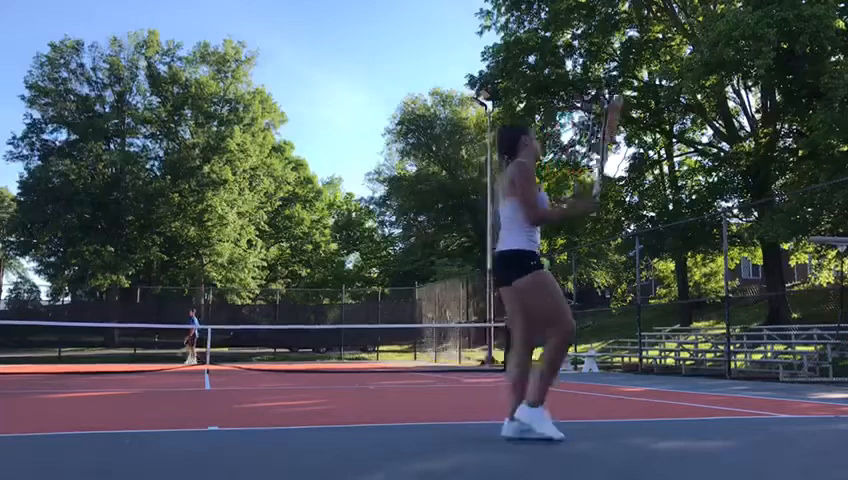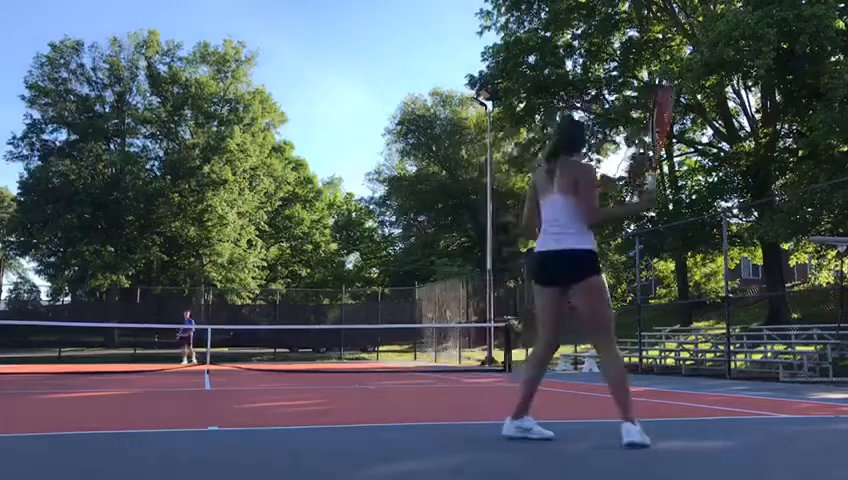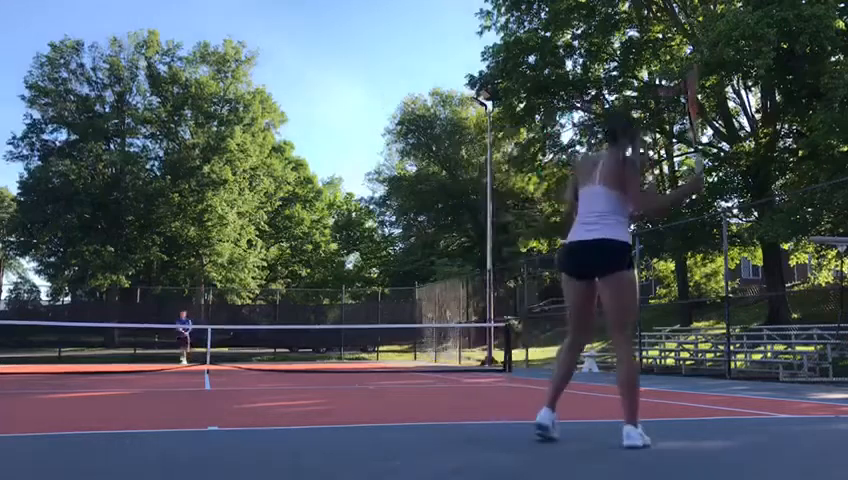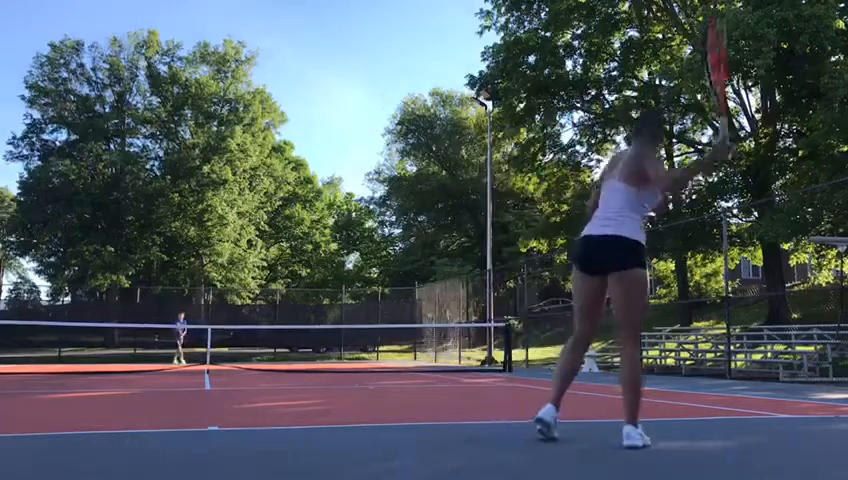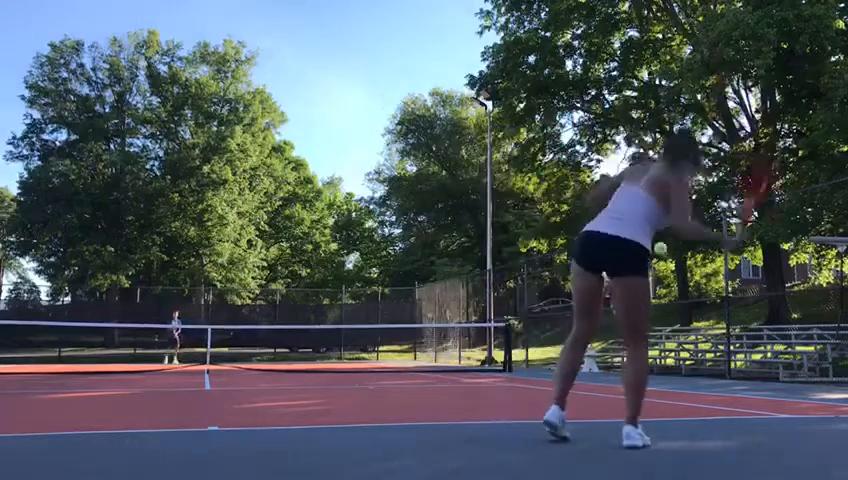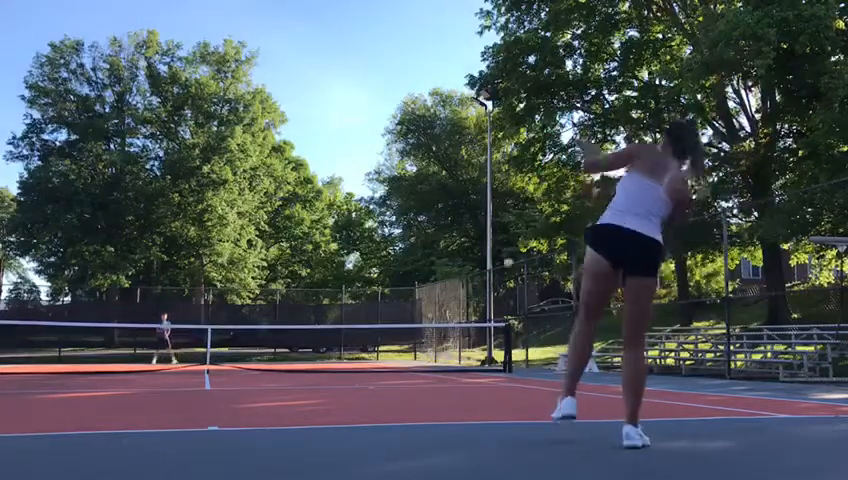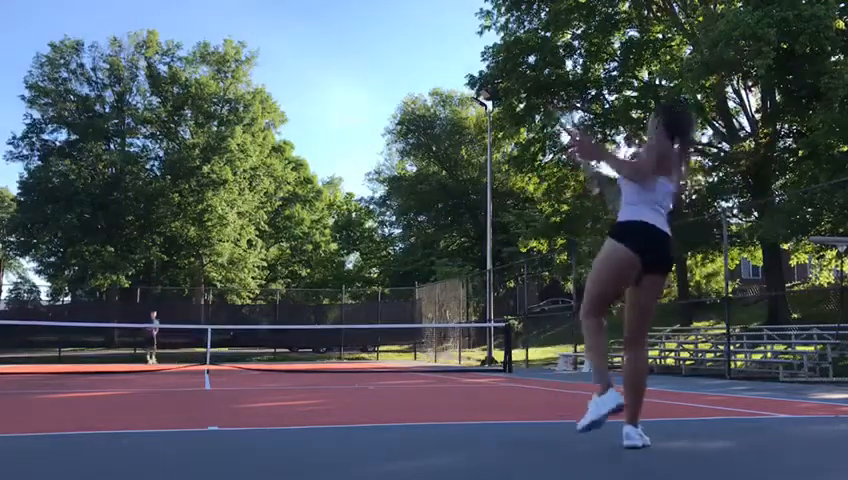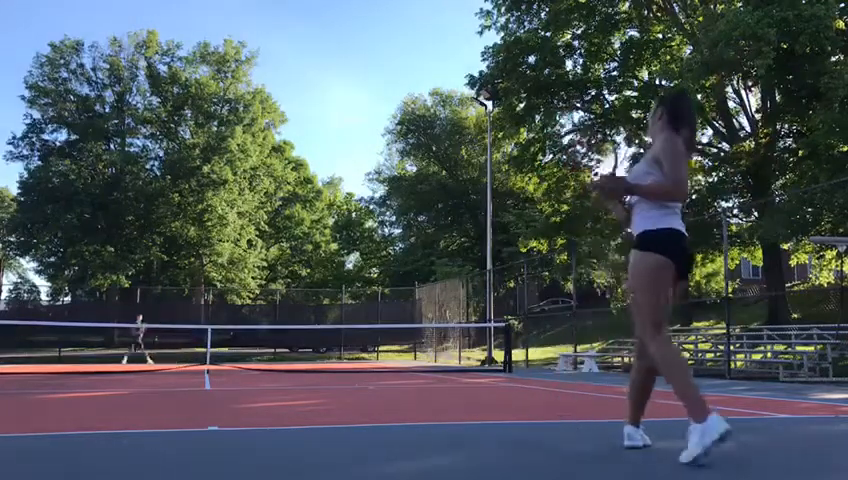
dt=0.3s
person 1, frame 1
left shoulder: (510, 173)
right shoulder: (523, 168)
right elbow: (534, 215)
right wrist: (575, 209)
left hip: (507, 259)
right hip: (520, 258)
left knee: (524, 341)
right knee: (564, 329)
left ankle: (517, 419)
right ankle: (533, 405)
person 1, frame 2
left shoulder: (540, 175)
right shoulder: (583, 171)
left elbow: (528, 223)
right elbow: (592, 217)
right wrist: (635, 207)
left hip: (544, 259)
right hip: (578, 258)
left knee: (545, 343)
right knee: (606, 343)
left ankle: (518, 419)
right ankle: (629, 425)
person 1, frame 3
left shoulder: (582, 164)
right shoulder: (628, 163)
right elbow: (643, 209)
right wrist: (686, 191)
left hip: (575, 249)
right hip: (611, 250)
left knee: (576, 337)
right knee: (622, 341)
left ankle: (548, 411)
right ankle: (631, 427)
person 1, frame 4
left shoulder: (615, 159)
right shoulder: (647, 158)
right elbow: (667, 183)
right wrist: (709, 160)
left hip: (588, 242)
right hip: (623, 247)
left knee: (581, 334)
right knee: (630, 340)
left ankle: (550, 408)
right ankle: (631, 426)
person 1, frame 5
left shoulder: (637, 168)
right shoulder: (677, 181)
left elbow: (596, 195)
right elbow: (682, 226)
right wrist: (721, 239)
left hip: (590, 240)
right hip: (627, 251)
left knee: (580, 332)
right knee: (636, 343)
left ankle: (557, 409)
right ankle: (632, 426)
person 1, frame 6
left shoulder: (645, 152)
right shoulder: (683, 187)
left elbow: (591, 165)
left wrist: (589, 150)
left hip: (611, 236)
right hip: (648, 247)
left knee: (586, 318)
right knee: (634, 340)
left ankle: (568, 396)
right ankle: (632, 426)
person 1, frame 7
left shoulder: (656, 146)
right shoulder: (678, 167)
left elbow: (639, 172)
left wrist: (601, 154)
left hip: (632, 235)
right hip: (661, 244)
left knee: (591, 313)
right knee: (636, 338)
left ankle: (606, 392)
right ankle: (632, 426)
person 1, frame 8
left shoulder: (667, 140)
right shoulder: (674, 148)
left elbow: (674, 191)
left wrist: (624, 188)
right wrist: (620, 189)
left hip: (655, 242)
right hip: (674, 243)
left knee: (652, 334)
right knee: (645, 339)
left ankle: (704, 421)
right ankle: (633, 427)
